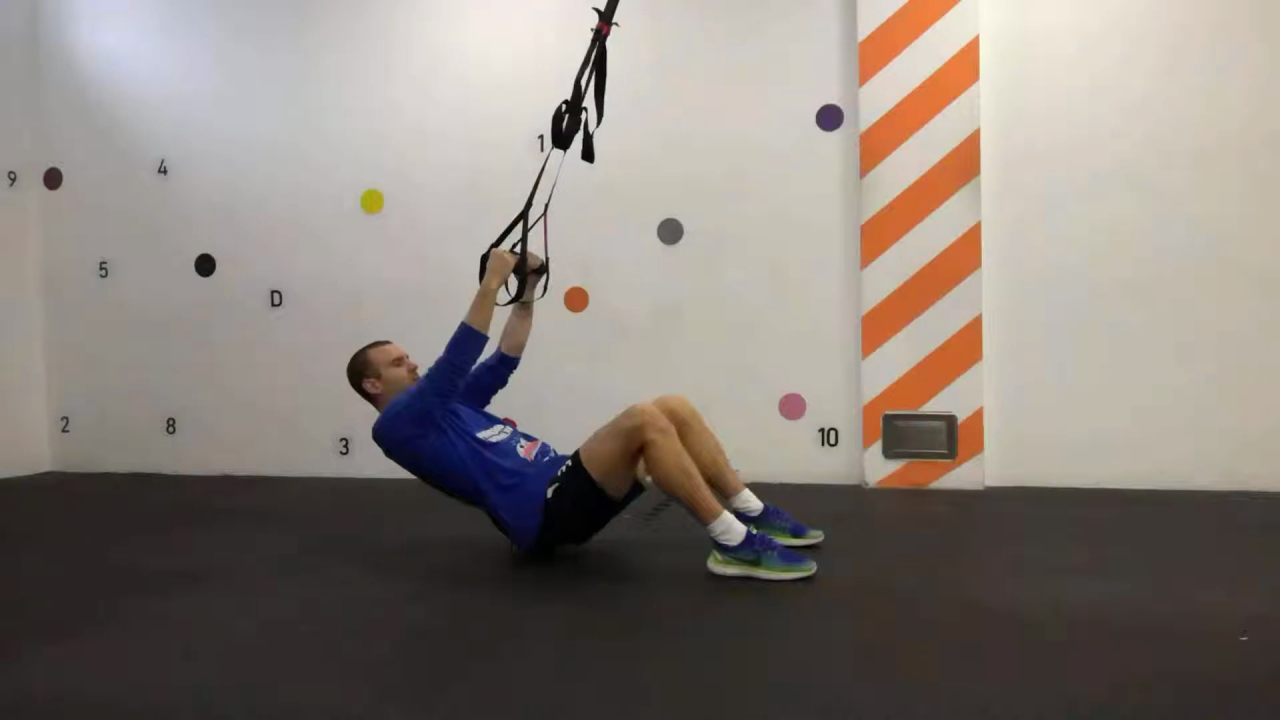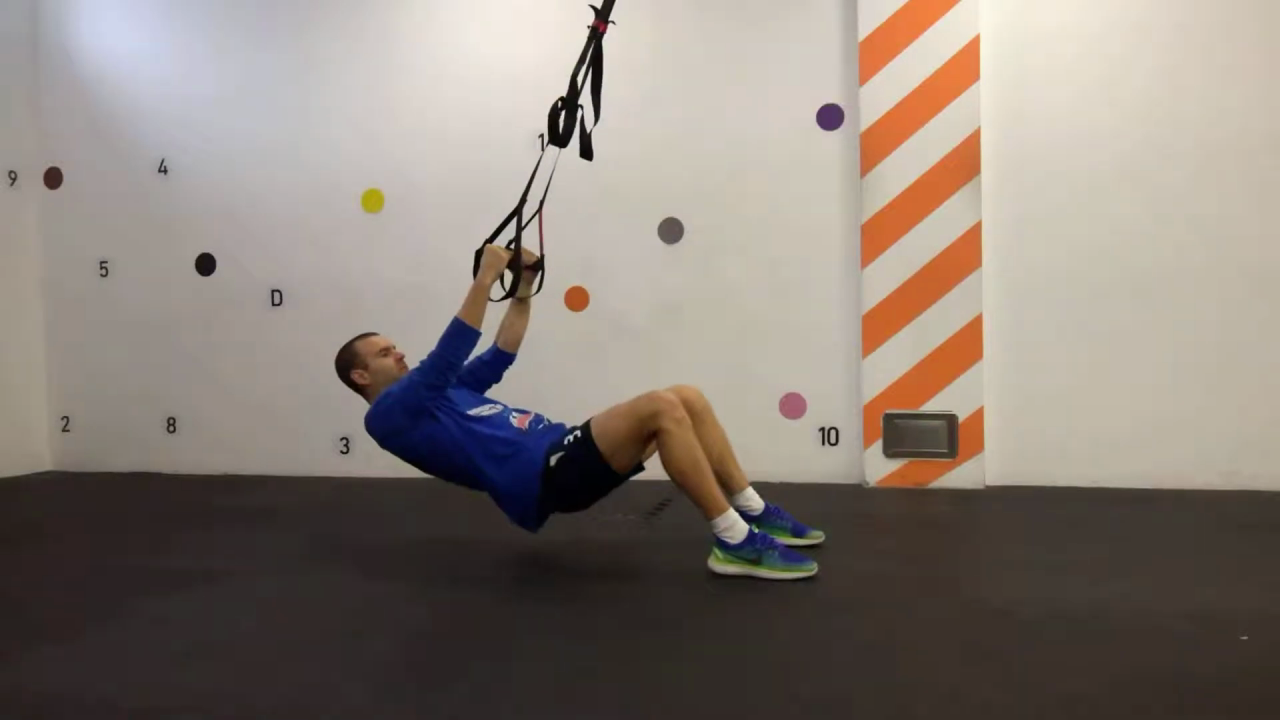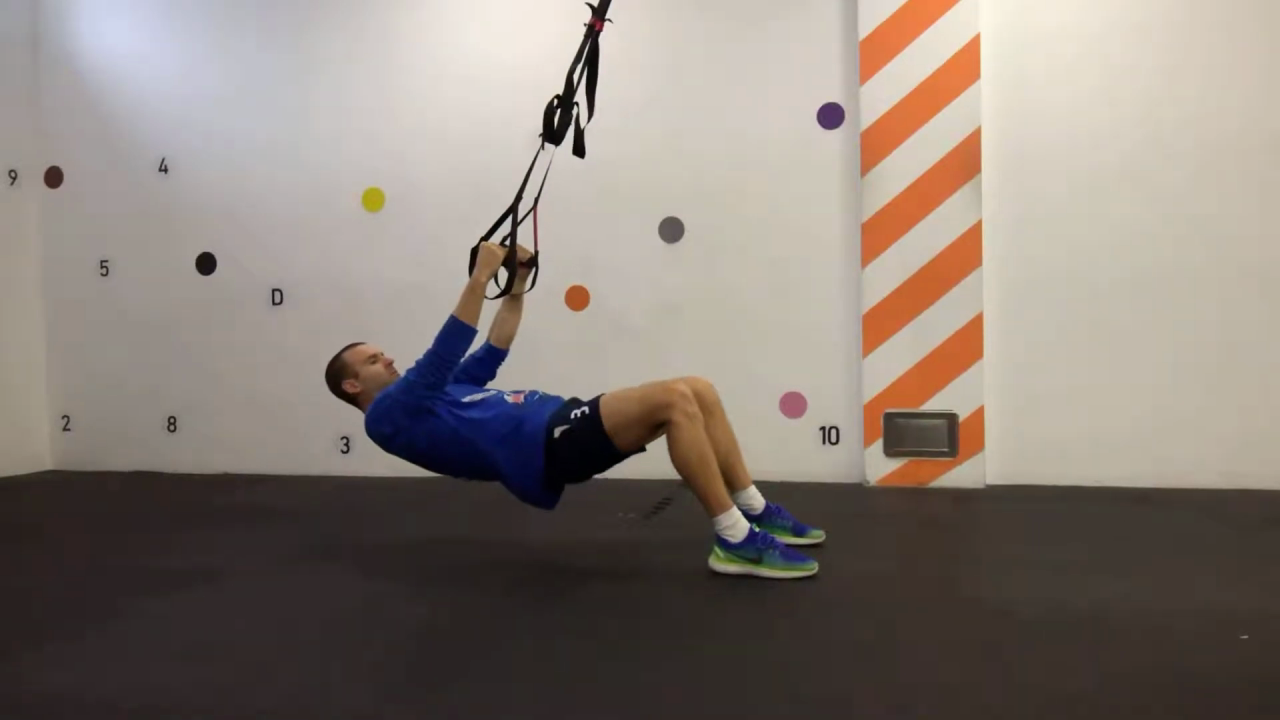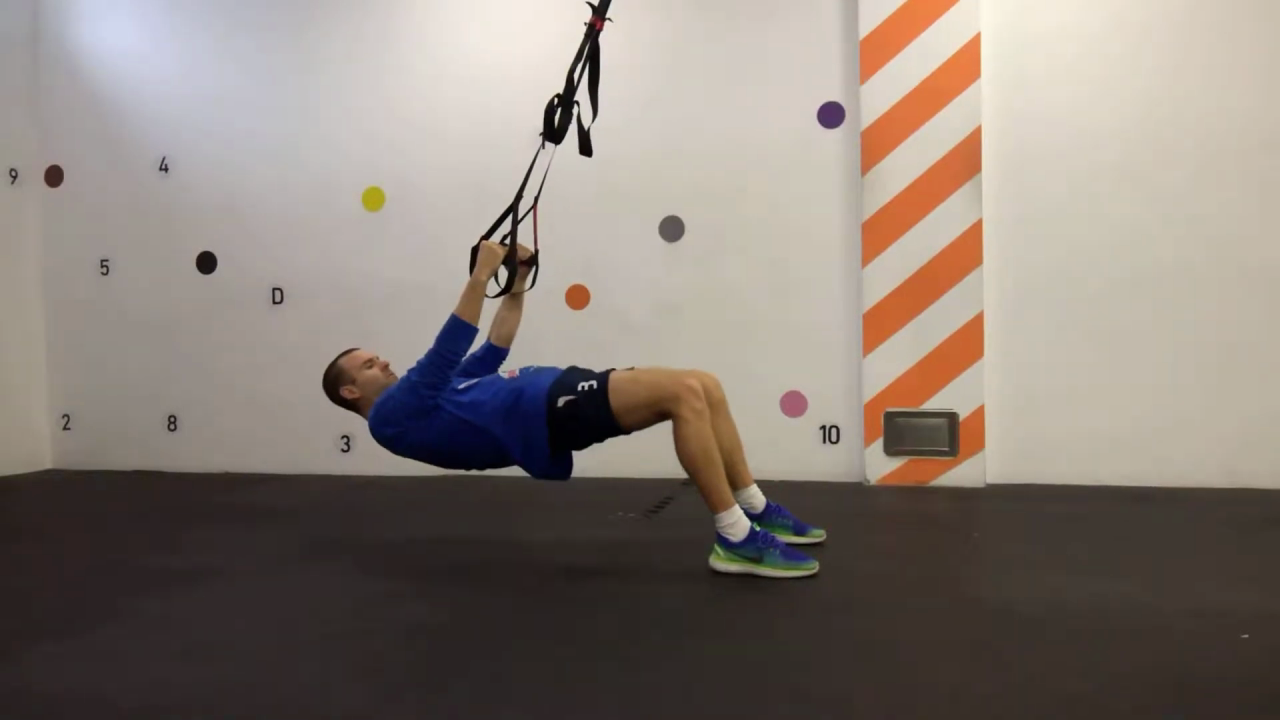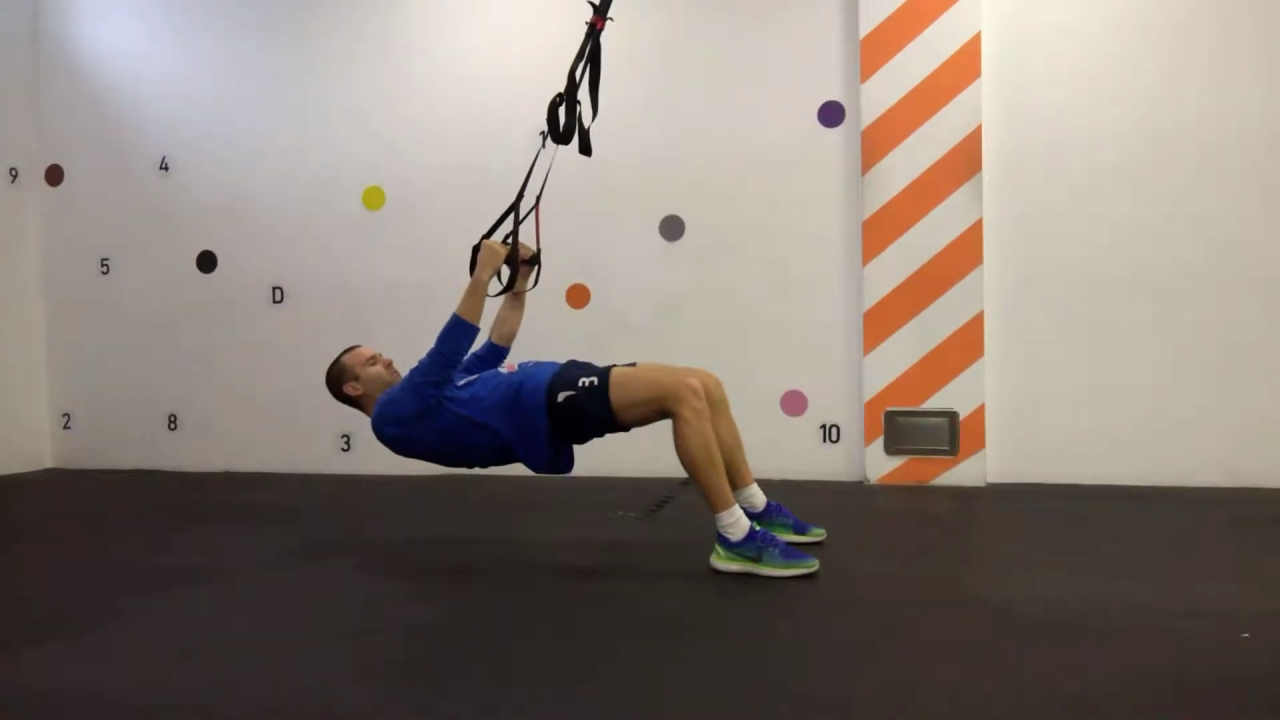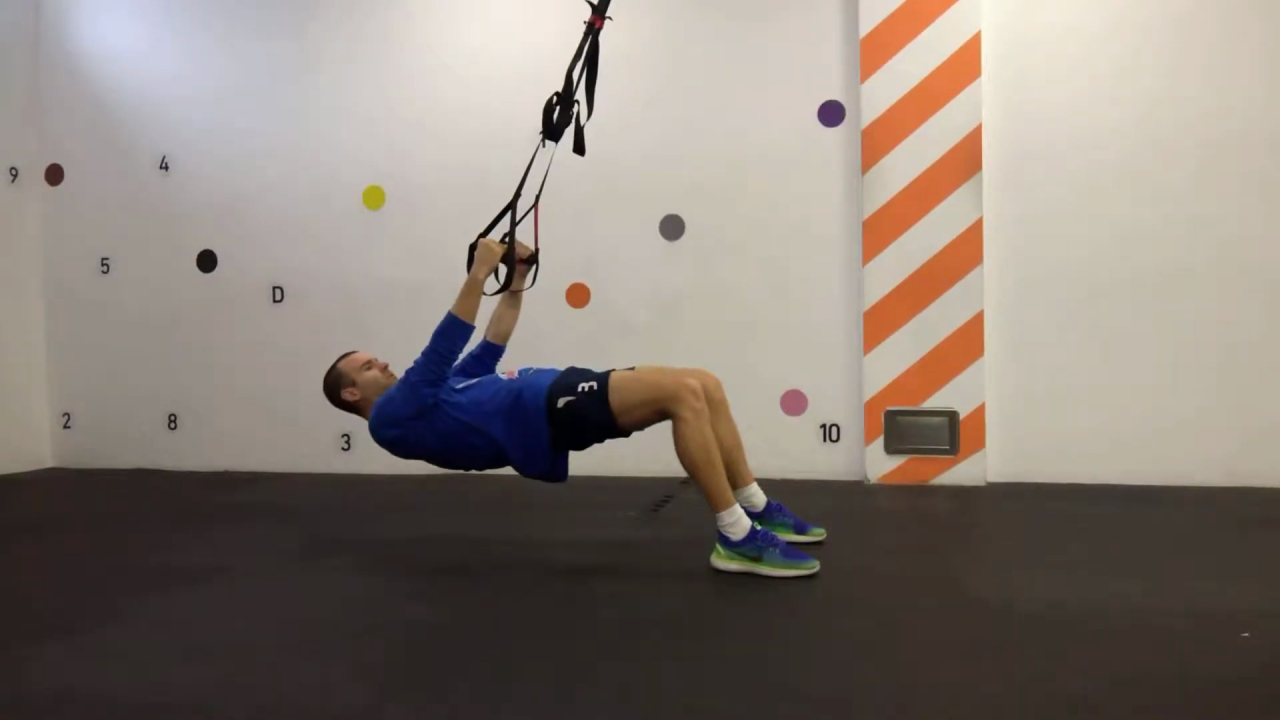
dt=0.3s
person 1, frame 1
left shoulder: (445, 407)
right shoulder: (398, 427)
left elbow: (501, 363)
right elbow: (452, 365)
left wrist: (525, 293)
right wrist: (489, 286)
left hip: (562, 485)
right hip: (546, 511)
left knee: (673, 409)
right knee: (644, 420)
left ankle: (756, 516)
right ankle: (734, 543)
person 1, frame 2
left shoulder: (435, 396)
right shoulder: (389, 417)
left elbow: (499, 357)
right elbow: (444, 358)
left wrist: (523, 289)
right wrist: (483, 281)
left hip: (558, 454)
right hip: (543, 474)
left knee: (687, 399)
right knee: (663, 407)
left ankle: (755, 514)
right ankle: (734, 542)
person 1, frame 3
left shoulder: (427, 396)
right shoulder: (388, 418)
left elbow: (491, 355)
right elbow: (442, 356)
left wrist: (516, 286)
right wrist: (478, 279)
left hip: (558, 426)
right hip: (544, 446)
left knee: (698, 391)
right knee: (675, 399)
left ankle: (756, 511)
right ankle: (736, 539)
person 1, frame 4
left shoulder: (425, 397)
right shoulder: (392, 419)
left elbow: (491, 353)
right elbow: (442, 356)
left wrist: (516, 284)
right wrist: (480, 277)
left hip: (556, 396)
right hip: (547, 412)
left knee: (703, 387)
right knee: (686, 393)
left ankle: (757, 510)
right ankle: (736, 539)
person 1, frame 5
left shoulder: (426, 397)
right shoulder: (395, 419)
left elbow: (493, 351)
right elbow: (445, 354)
left wrist: (518, 282)
right wrist: (482, 275)
left hip: (558, 388)
right hip: (547, 406)
left knee: (705, 385)
right knee: (685, 392)
left ankle: (757, 510)
right ankle: (736, 538)
person 1, frame 6
left shoulder: (425, 395)
right shoulder: (391, 420)
left elbow: (488, 349)
right elbow: (439, 353)
left wrist: (515, 280)
right wrist: (478, 274)
left hip: (556, 395)
right hip: (547, 414)
left knee: (704, 386)
right knee: (685, 393)
left ankle: (758, 510)
right ankle: (738, 537)
